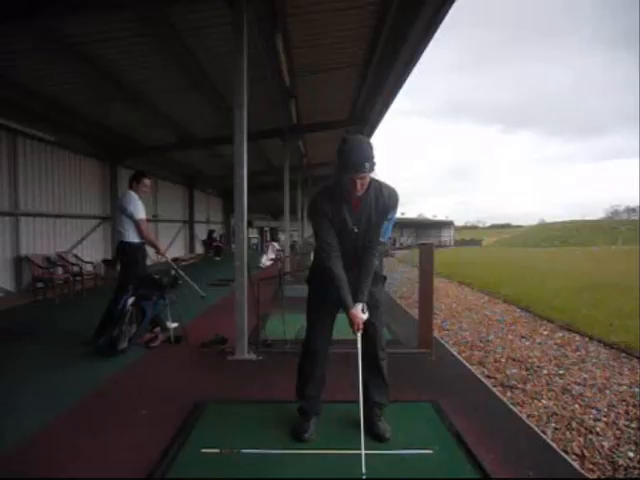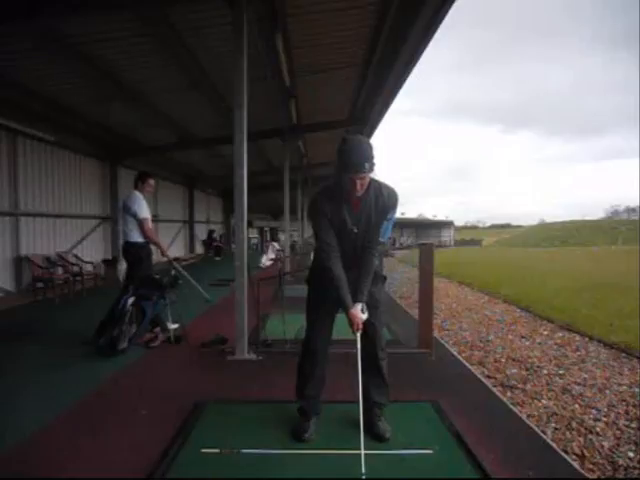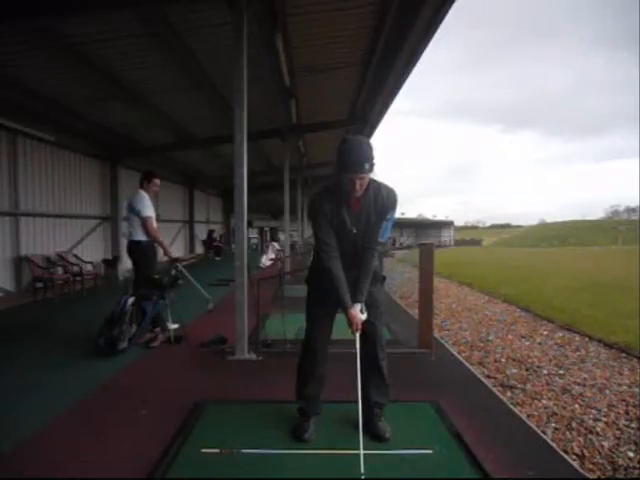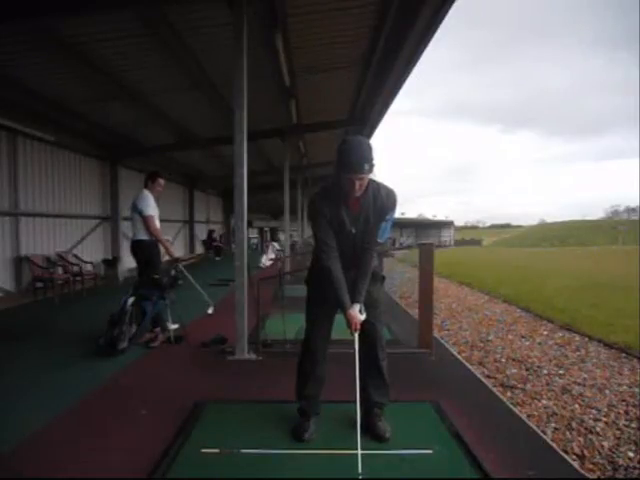
dt=0.5s
person 1, frame 1
left shoulder: (387, 197)
right shoulder: (322, 201)
left elbow: (372, 250)
right elbow: (330, 255)
left wrist: (360, 299)
right wrist: (348, 304)
left hip: (367, 275)
right hip: (327, 276)
left knee: (374, 343)
right knee: (316, 343)
left ankle: (375, 411)
right ankle: (308, 412)
person 1, frame 2
left shoulder: (386, 197)
right shoulder: (322, 201)
left elbow: (371, 250)
right elbow: (329, 255)
left wrist: (360, 299)
right wrist: (347, 304)
left hip: (367, 276)
right hip: (327, 276)
left knee: (375, 343)
right knee: (315, 343)
left ankle: (374, 411)
right ankle: (308, 412)
person 1, frame 3
left shoulder: (385, 197)
right shoulder: (321, 201)
left elbow: (370, 250)
right elbow: (329, 255)
left wrist: (359, 299)
right wrist: (347, 305)
left hip: (366, 275)
right hip: (326, 276)
left knee: (374, 342)
right knee: (315, 342)
left ankle: (374, 411)
right ankle: (308, 412)
person 1, frame 4
left shoulder: (385, 197)
right shoulder: (321, 201)
left elbow: (369, 250)
right elbow: (328, 255)
left wrist: (358, 299)
right wrist: (346, 304)
left hip: (365, 274)
right hip: (326, 276)
left knee: (374, 340)
right knee: (315, 342)
left ankle: (374, 411)
right ankle: (308, 412)
person 2, frame 1
left shoulder: (124, 199)
right shoulder: (134, 200)
right elbow: (143, 230)
right wrist: (158, 246)
left hip: (126, 246)
right hip: (133, 248)
left knee: (134, 287)
right knee: (125, 290)
person 2, frame 2
left shoulder: (129, 199)
right shoulder: (138, 200)
right elbow: (147, 230)
right wrist: (161, 246)
left hip: (131, 246)
right hip: (137, 248)
left knee: (133, 287)
person 2, frame 3
left shoulder: (136, 198)
right shoulder: (143, 199)
right elbow: (150, 228)
left wrist: (159, 244)
right wrist: (165, 247)
left hip: (137, 244)
right hip: (143, 246)
left knee: (144, 286)
right knee: (146, 287)
right ankle: (157, 327)
person 2, frame 4
left shoulder: (143, 198)
right shoulder: (146, 198)
right elbow: (151, 227)
left wrist: (162, 242)
right wrist: (167, 246)
left hip: (142, 244)
right hip: (146, 245)
left knee: (147, 286)
right knee: (153, 286)
left ankle: (156, 327)
right ankle: (159, 328)
